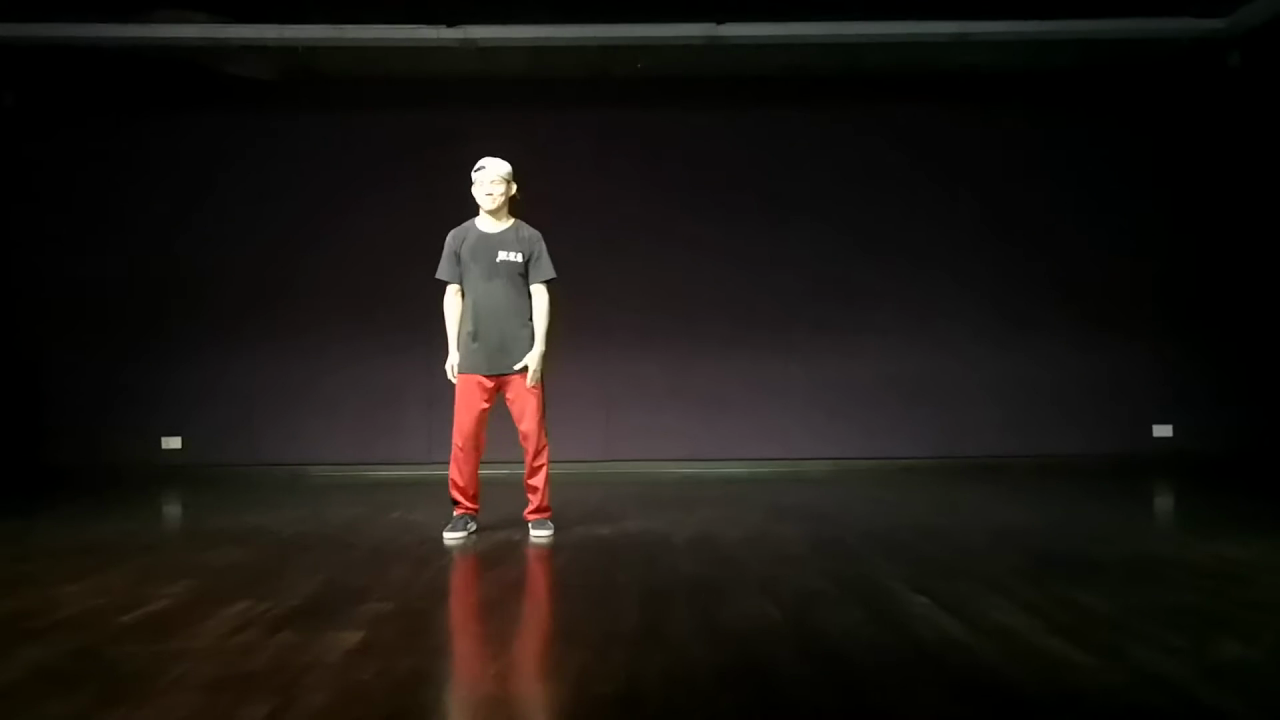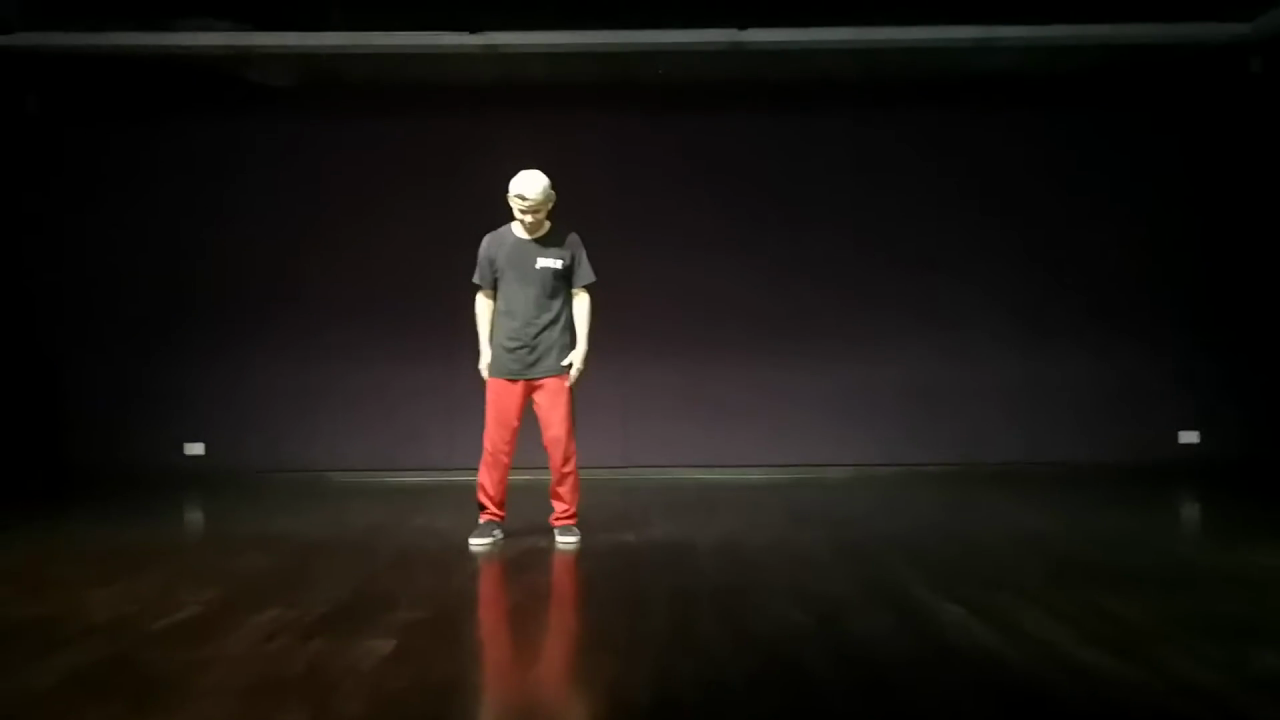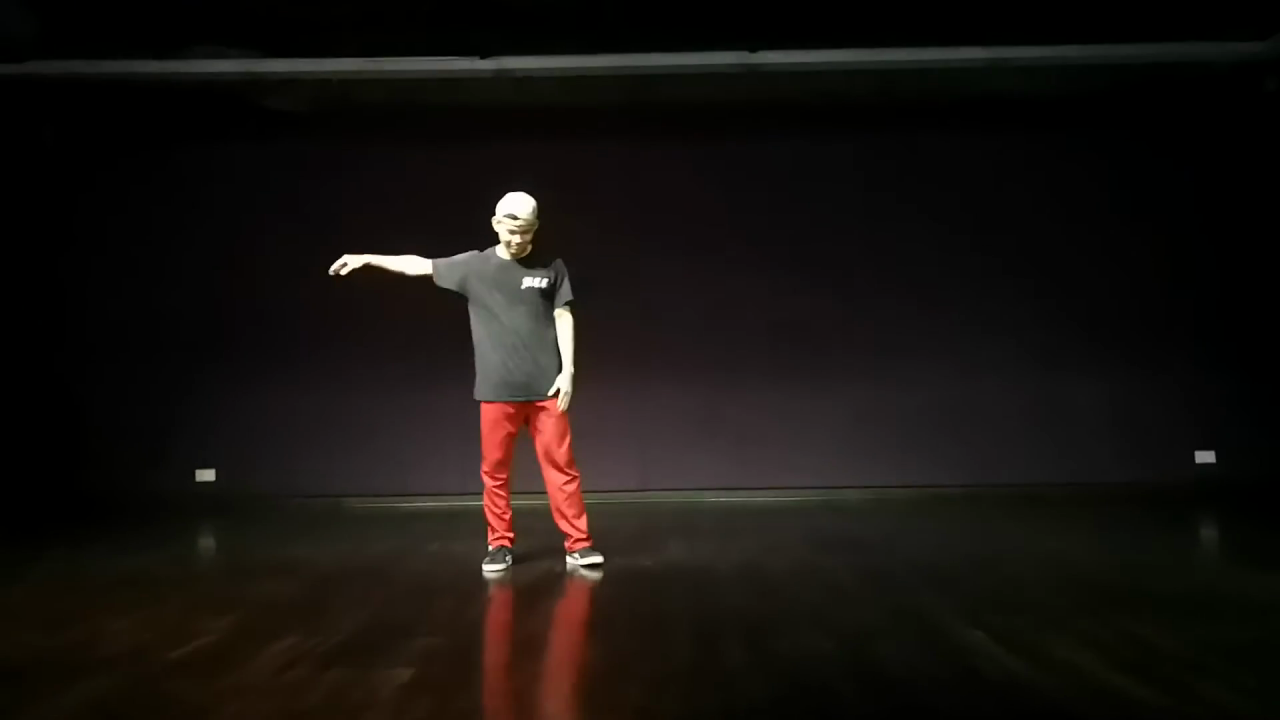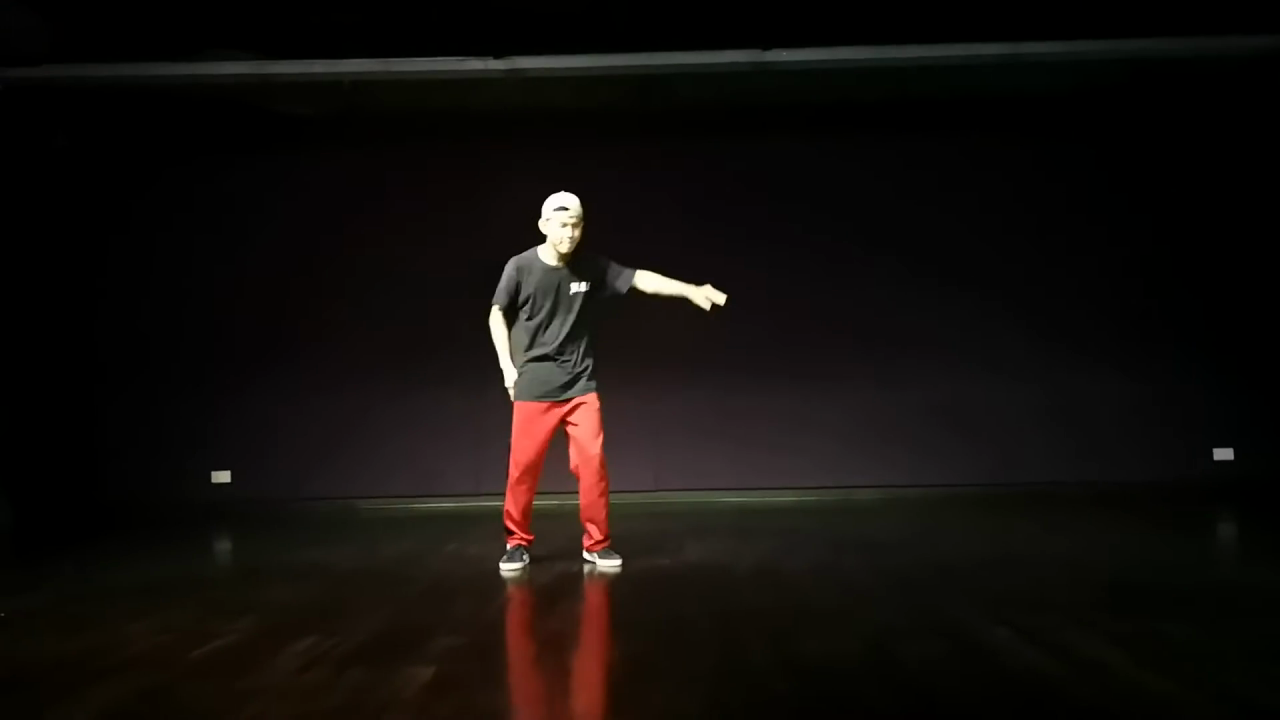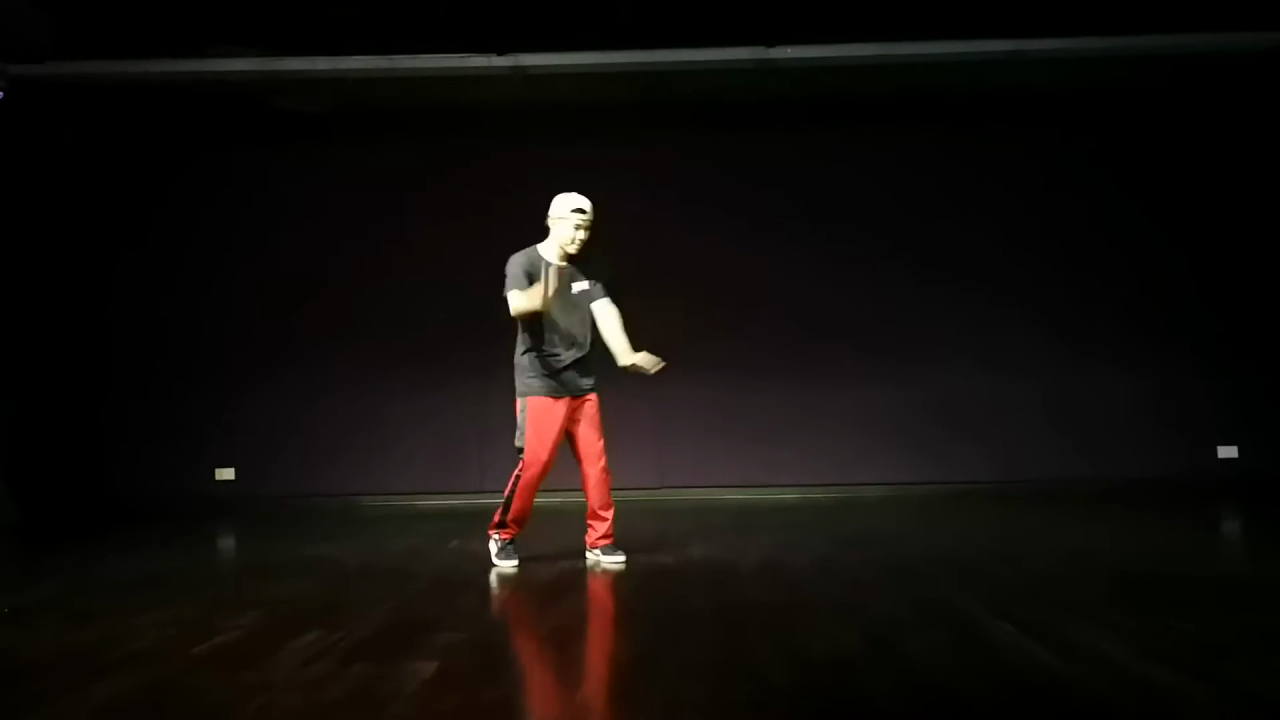
dt=1s
person 1, frame 1
left shoulder: (528, 238)
right shoulder: (459, 238)
left elbow: (540, 294)
right elbow: (453, 295)
left wrist: (539, 347)
right wrist: (452, 349)
left hip: (520, 356)
right hip: (474, 357)
left knee: (533, 437)
right knee: (465, 438)
left ankle: (538, 512)
right ankle: (464, 512)
person 1, frame 2
left shoulder: (567, 243)
right shoulder: (494, 243)
left elbow: (580, 295)
right elbow: (485, 296)
left wrist: (582, 345)
right wrist: (484, 348)
left hip: (552, 361)
right hip: (505, 361)
left knee: (559, 443)
right knee: (496, 444)
left ankle: (565, 518)
right ankle: (491, 517)
person 1, frame 3
left shoulder: (551, 266)
right shoulder: (474, 265)
left elbow: (563, 317)
right elbow: (421, 265)
left wrist: (568, 370)
right wrist: (367, 259)
left hip: (545, 385)
right hip: (497, 387)
left knee: (559, 462)
right knee: (495, 467)
left ankle: (578, 542)
right ankle: (500, 543)
person 1, frame 4
left shoulder: (592, 267)
right shoulder: (520, 268)
left elbow: (639, 279)
right elbow: (498, 312)
left wrist: (691, 290)
right wrist: (508, 364)
left hip: (580, 385)
right hip: (534, 385)
left knee: (591, 464)
right knee: (524, 466)
left ankle: (597, 543)
right ankle: (517, 542)
person 1, frame 5
left shoulder: (584, 272)
right shoulder: (522, 263)
left elbow: (605, 312)
right elbow: (516, 306)
left wrist: (626, 354)
right wrist: (542, 293)
left hip: (581, 384)
right hip: (537, 384)
left knee: (595, 465)
right knee: (534, 463)
left ankle: (599, 540)
right ankle: (502, 534)
